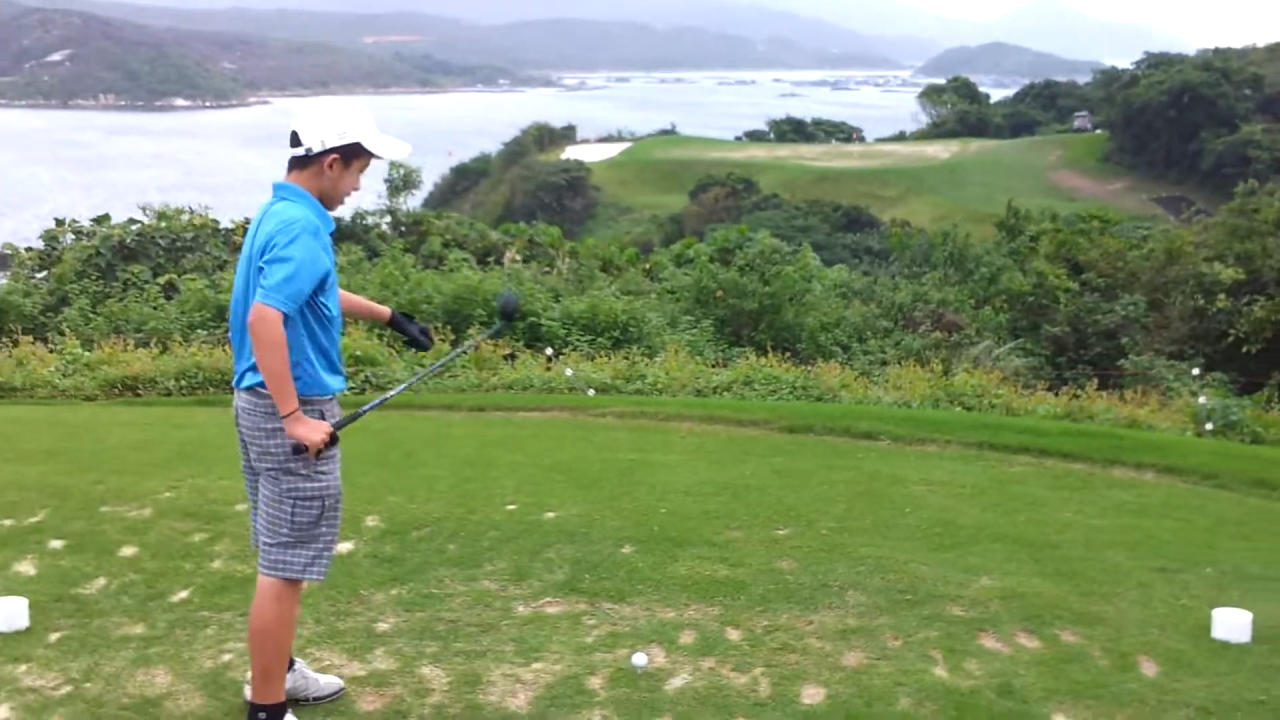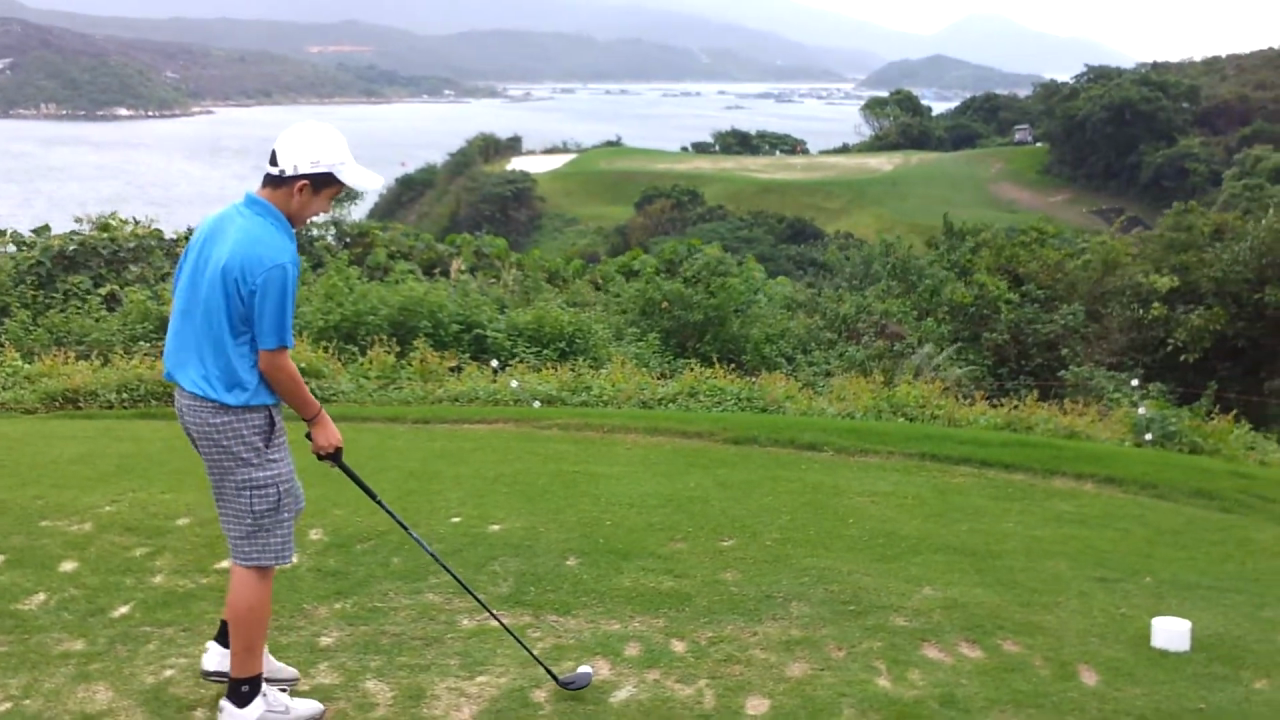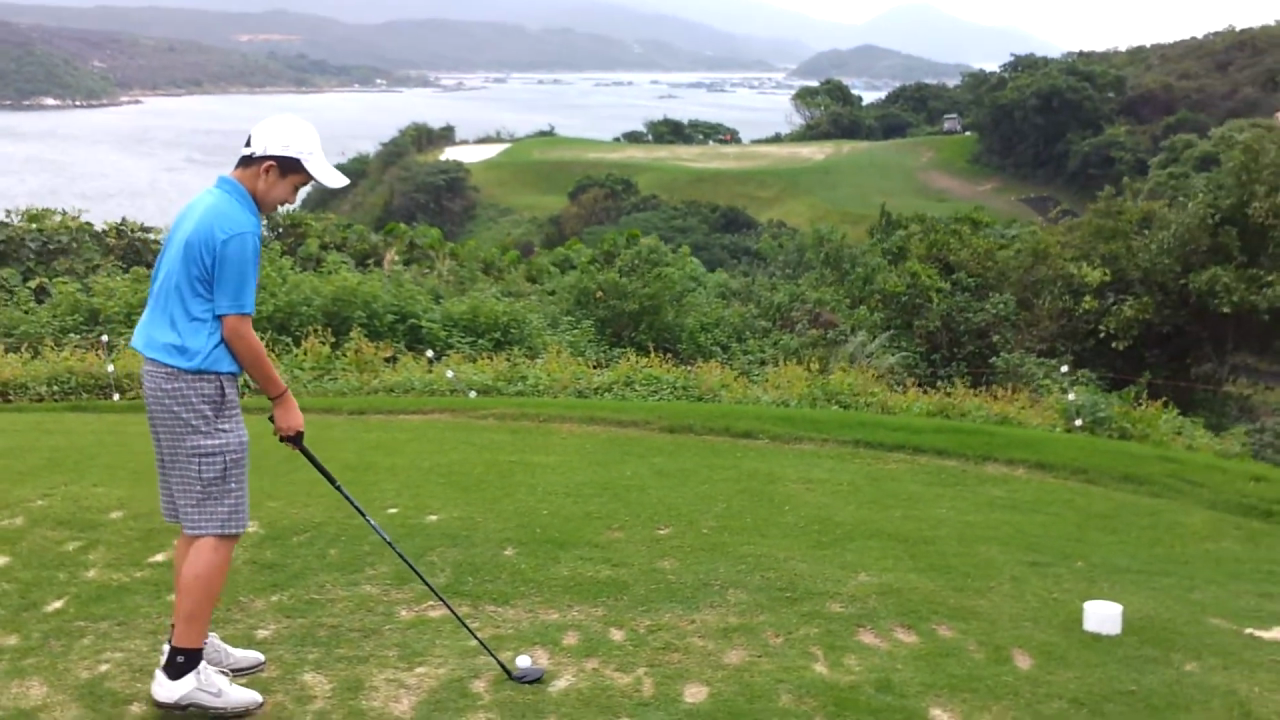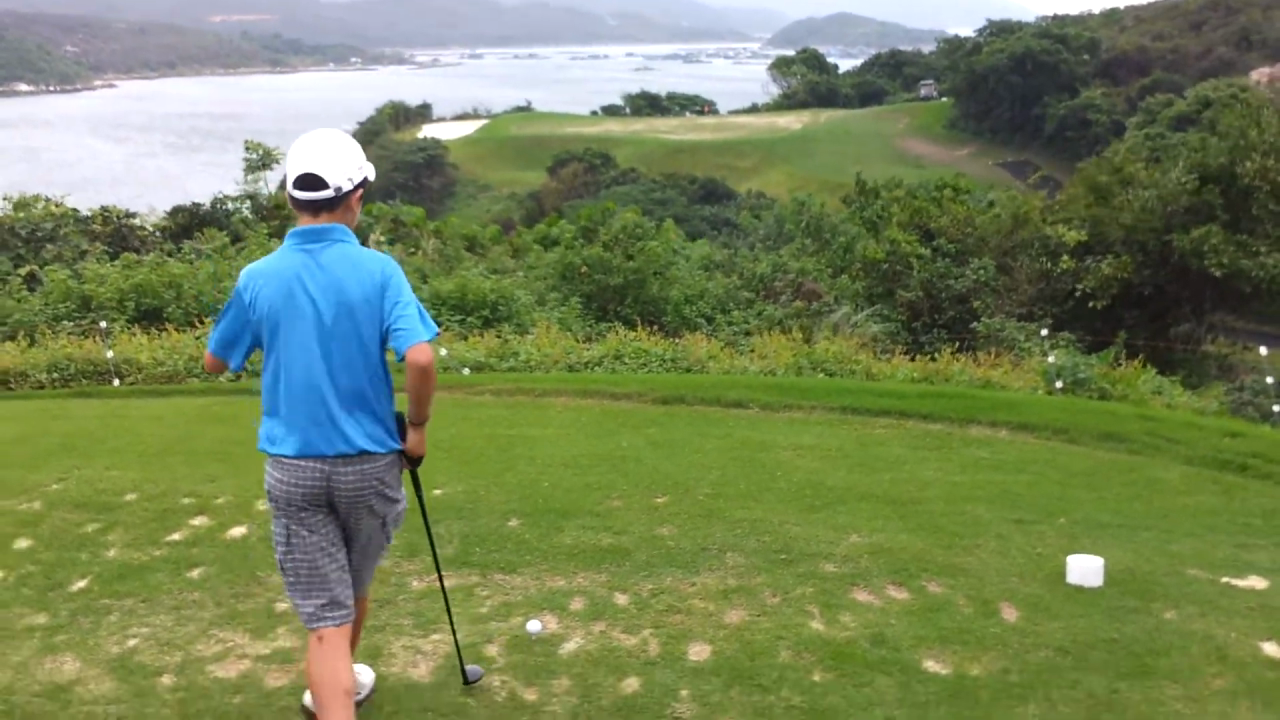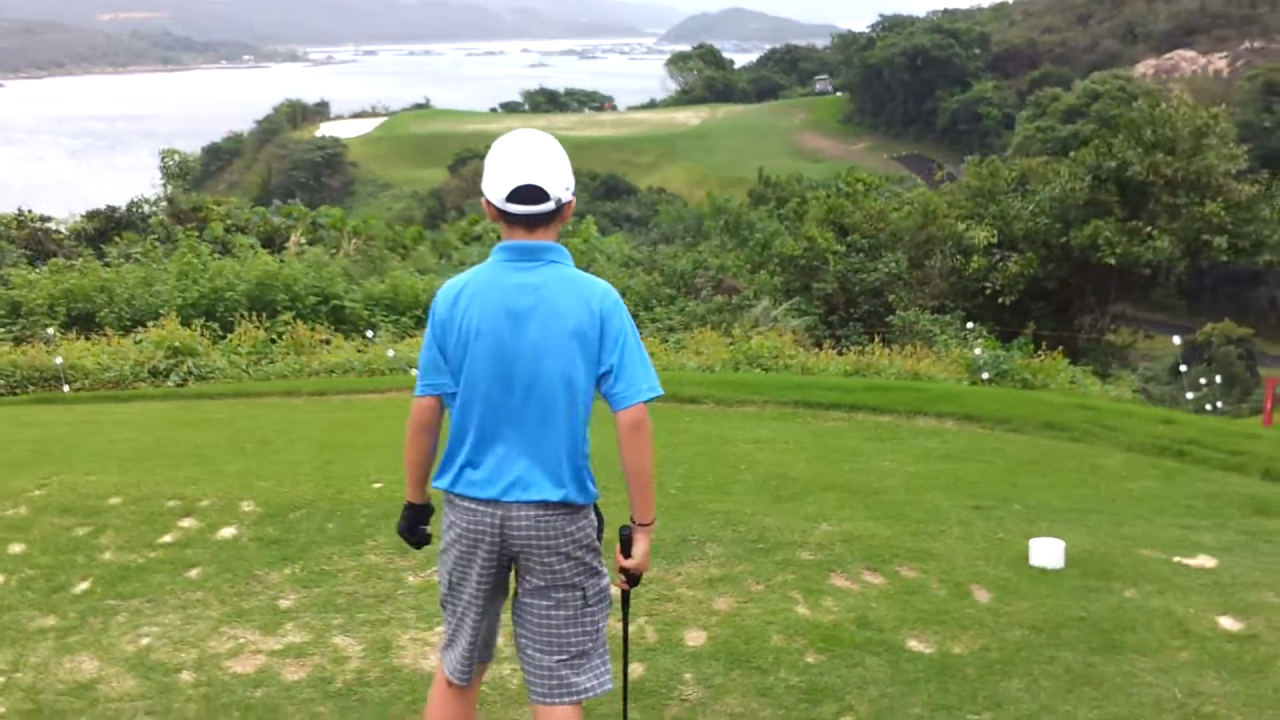
dt=1s
person 1, frame 1
left shoulder: (280, 216)
right shoulder: (300, 225)
right elbow: (264, 318)
left wrist: (389, 315)
right wrist: (295, 415)
left hip: (265, 405)
right hip: (288, 415)
left knee: (286, 554)
right knee: (284, 567)
left ankle: (274, 670)
person 1, frame 2
left shoulder: (216, 223)
right shoulder: (274, 254)
left elbow: (183, 303)
right elbow: (272, 361)
right wrist: (318, 418)
left hip: (196, 395)
right hip: (238, 413)
left knee: (269, 525)
right knee: (258, 554)
left ankle: (231, 646)
person 1, frame 3
left shoulder: (203, 205)
right shoulder: (237, 225)
right elbow: (236, 330)
right wrist: (282, 397)
left hip: (167, 375)
right hip: (196, 386)
left knee: (195, 521)
right knee: (217, 528)
left ankle: (190, 640)
right ankle: (182, 669)
person 1, frame 4
left shoulder: (257, 278)
right shoulder: (378, 270)
left elbow: (217, 361)
right elbow: (420, 360)
right wrist: (417, 425)
left hip: (292, 468)
right hip: (369, 460)
left knee: (326, 617)
right knee: (354, 579)
person 1, frame 5
left shoulder: (454, 296)
right shoulder: (597, 301)
left elbow: (426, 415)
right elbow: (633, 421)
left wrist: (414, 499)
right wrist: (643, 527)
left hip: (468, 510)
right hip: (557, 518)
left knee: (458, 664)
